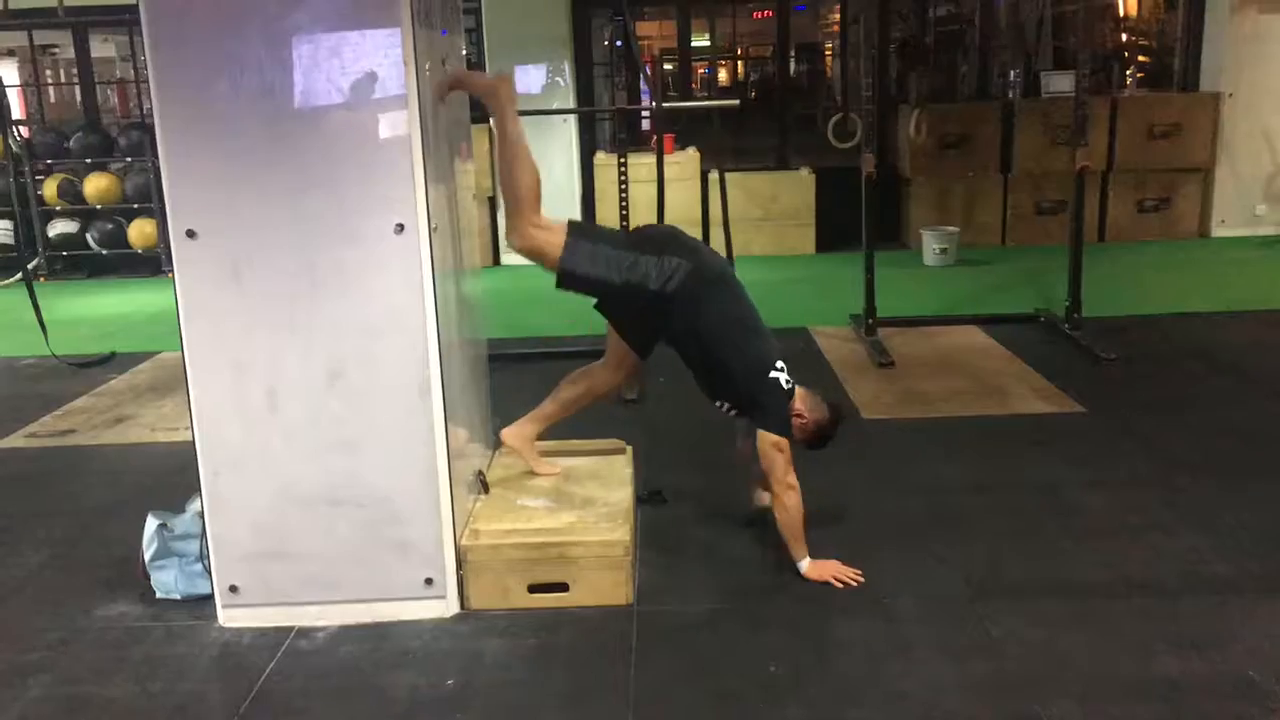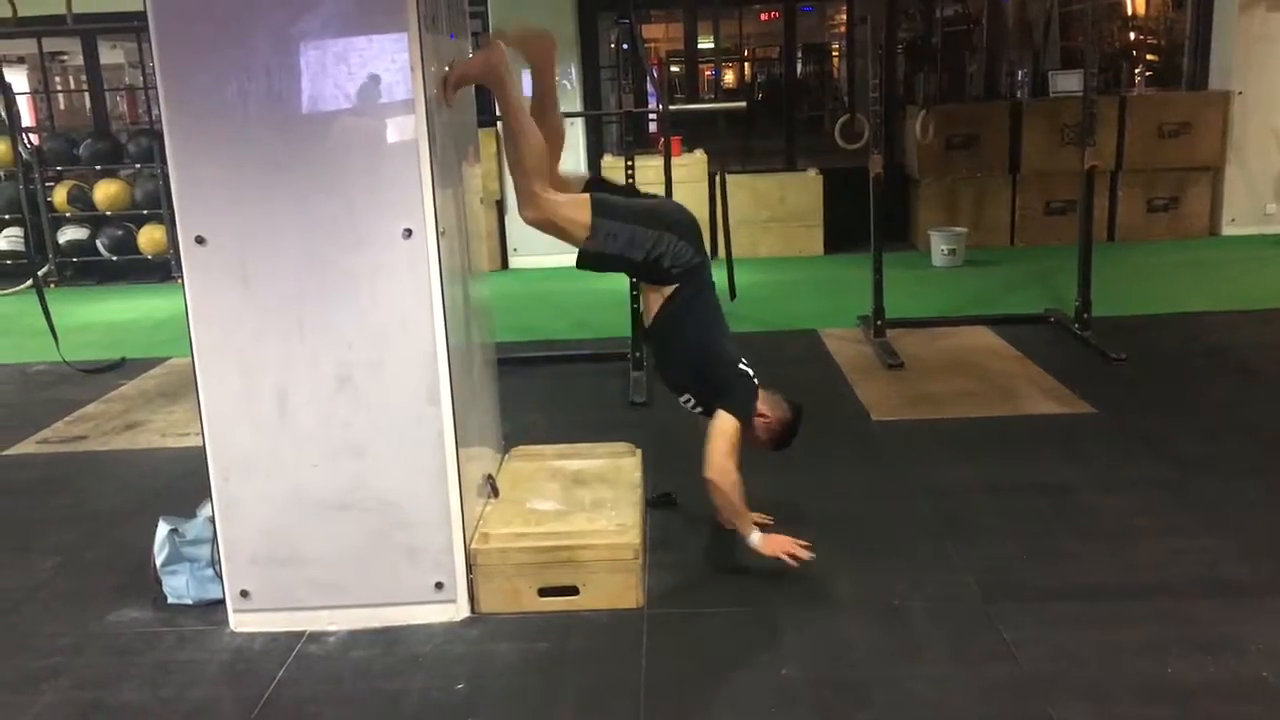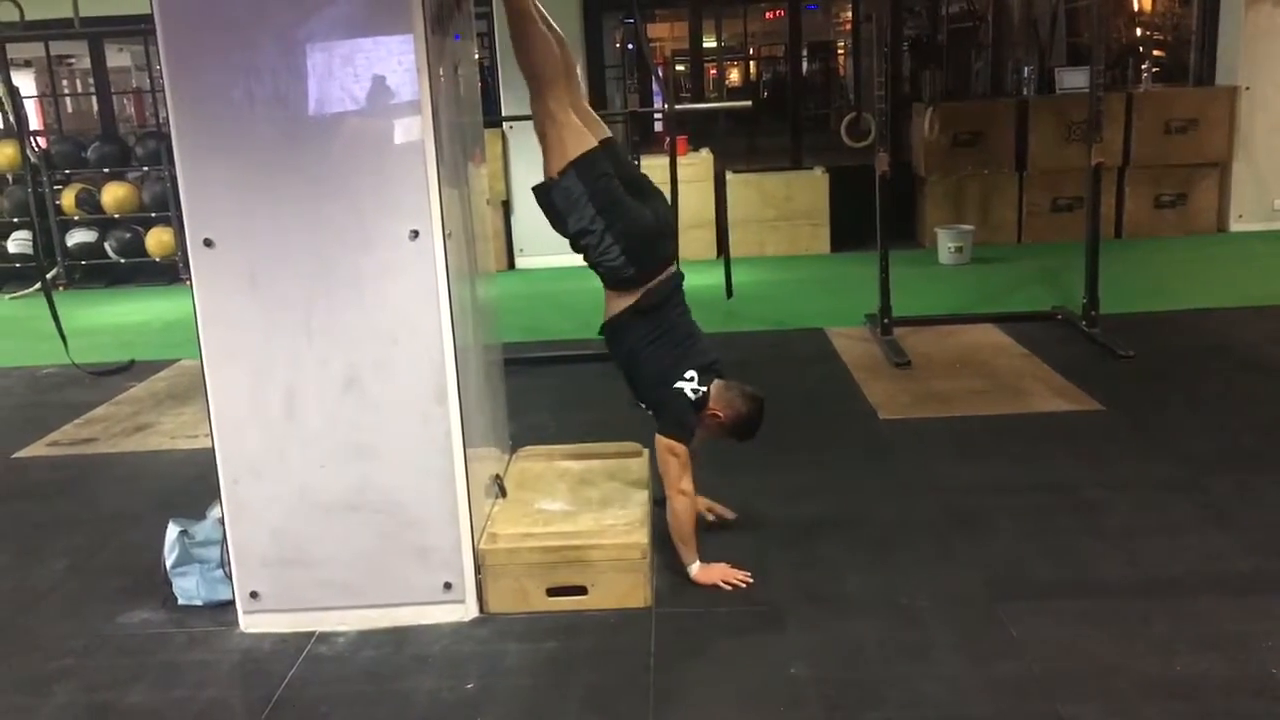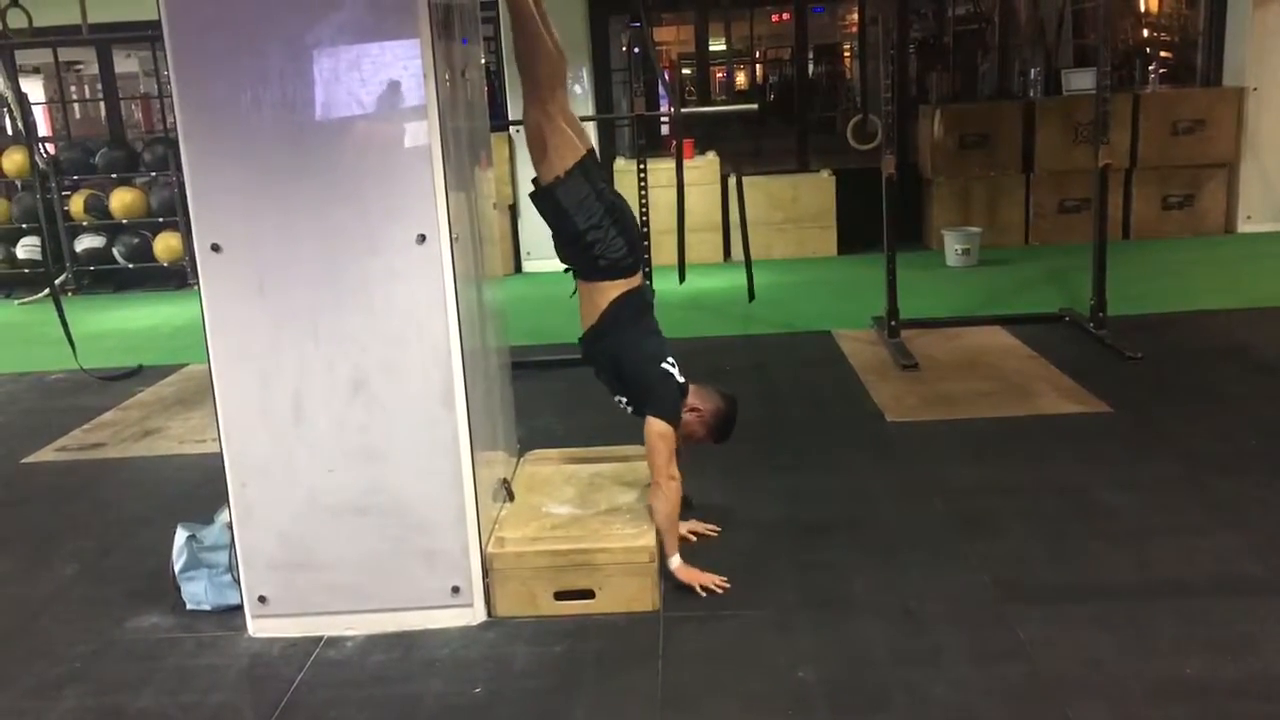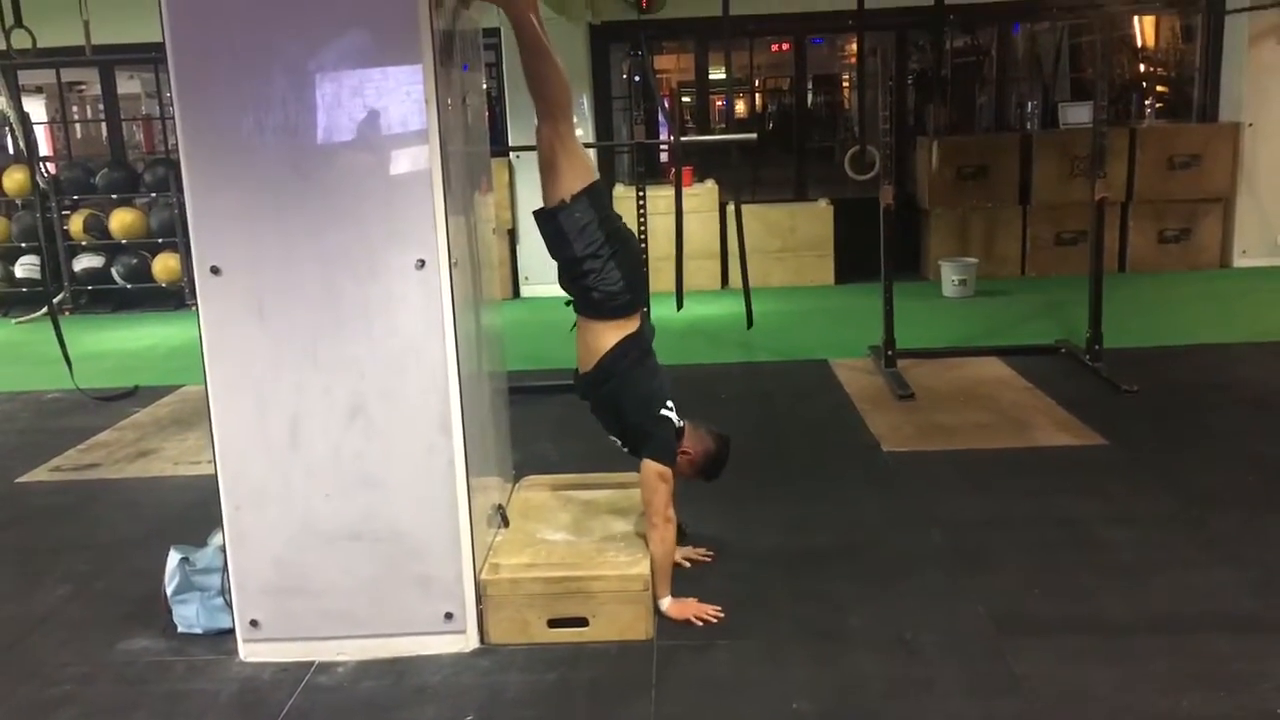
dt=0.7s
person 1, frame 1
left shoulder: (767, 388)
right shoulder: (772, 396)
right elbow: (784, 487)
left wrist: (756, 486)
right wrist: (805, 563)
left hip: (671, 276)
right hip: (671, 275)
left knee: (615, 368)
right knee: (526, 233)
left ankle: (524, 430)
right ankle: (500, 100)
person 1, frame 2
left shoulder: (724, 387)
right shoulder: (737, 395)
left elbow: (715, 471)
right elbow: (719, 473)
left wrist: (733, 513)
right wrist: (753, 535)
left hip: (665, 242)
right hip: (668, 252)
left knee: (545, 181)
right knee: (538, 203)
left ankle: (541, 63)
right ankle: (499, 73)
person 1, frame 3
left shoulder: (701, 378)
right shoulder: (681, 396)
right elbow: (678, 490)
left wrist: (694, 501)
right wrist: (694, 565)
left hip: (644, 227)
right hip: (629, 246)
left knee: (565, 98)
right knee: (555, 104)
person 1, frame 4
left shoulder: (663, 386)
right shoulder: (665, 394)
left elbow: (663, 478)
right elbow: (665, 478)
left wrist: (674, 521)
right wrist: (675, 561)
left hip: (605, 246)
right hip: (604, 250)
left knee: (551, 107)
right knee: (547, 110)
person 1, frame 5
left shoulder: (660, 425)
right shoulder: (660, 432)
left elbow: (658, 517)
right elbow: (660, 518)
left wrist: (669, 549)
right wrist: (667, 599)
left hip: (611, 281)
right hip: (606, 283)
left knee: (557, 133)
right knee: (556, 133)
